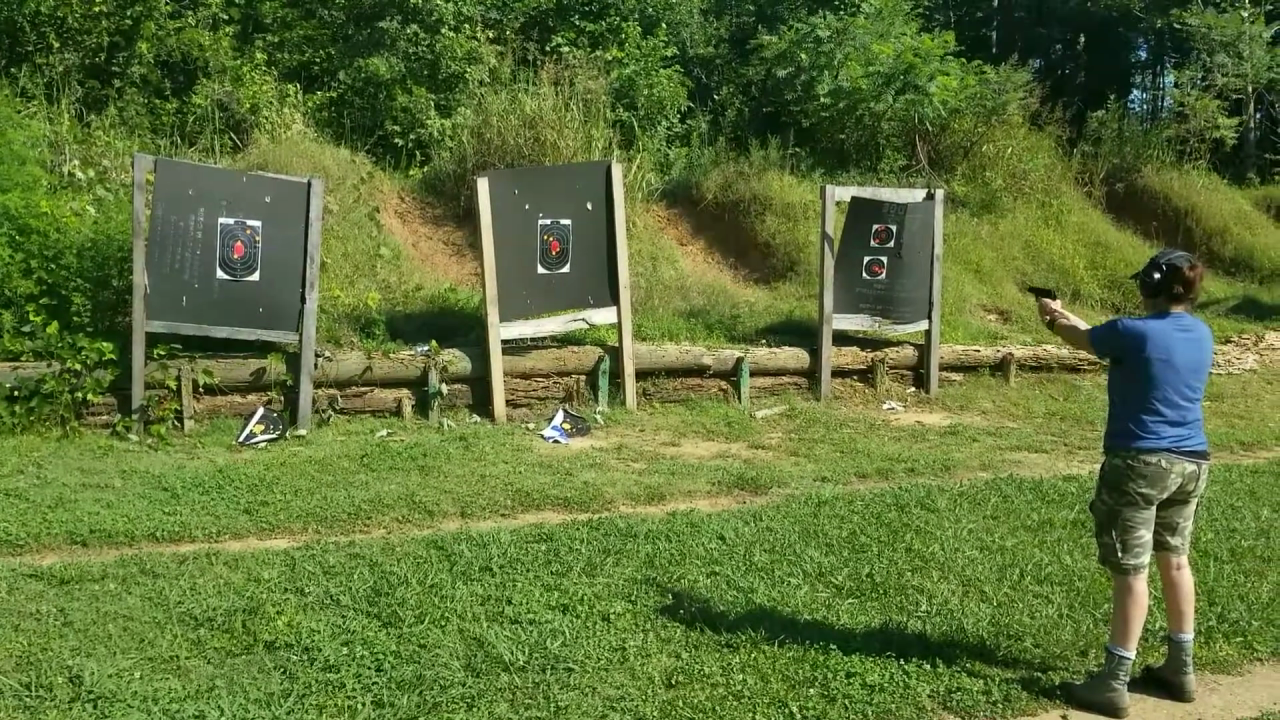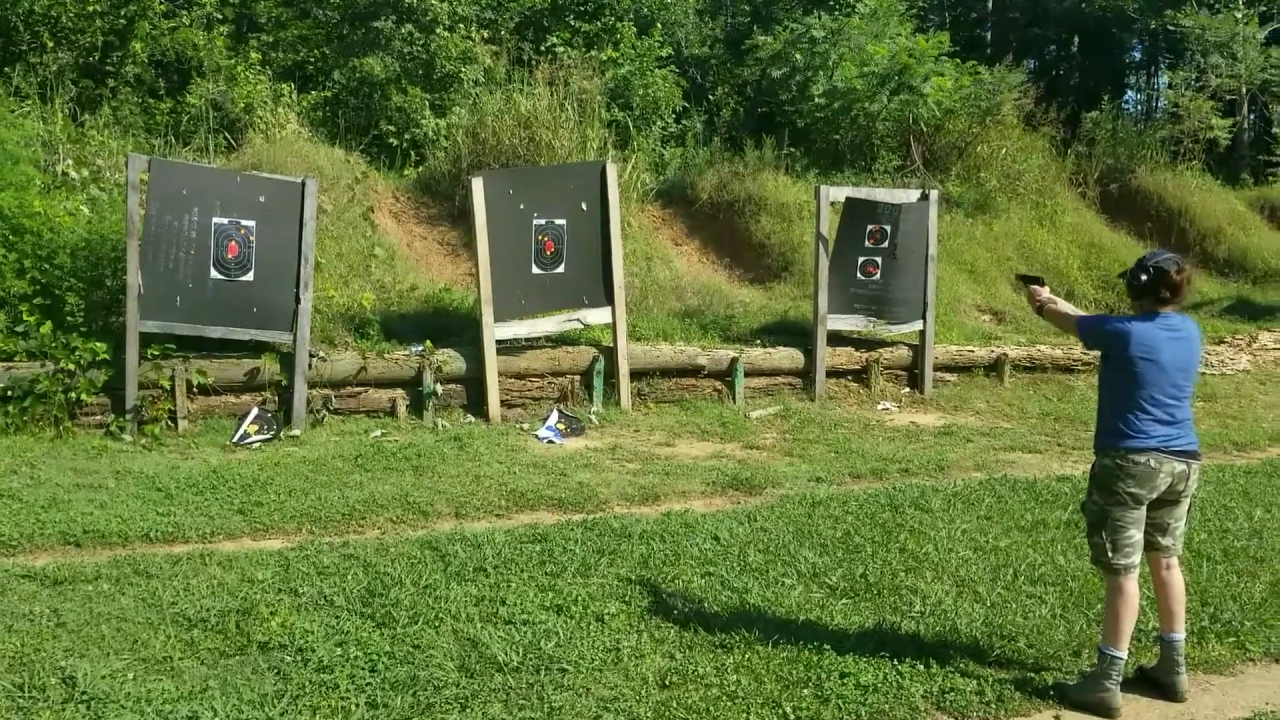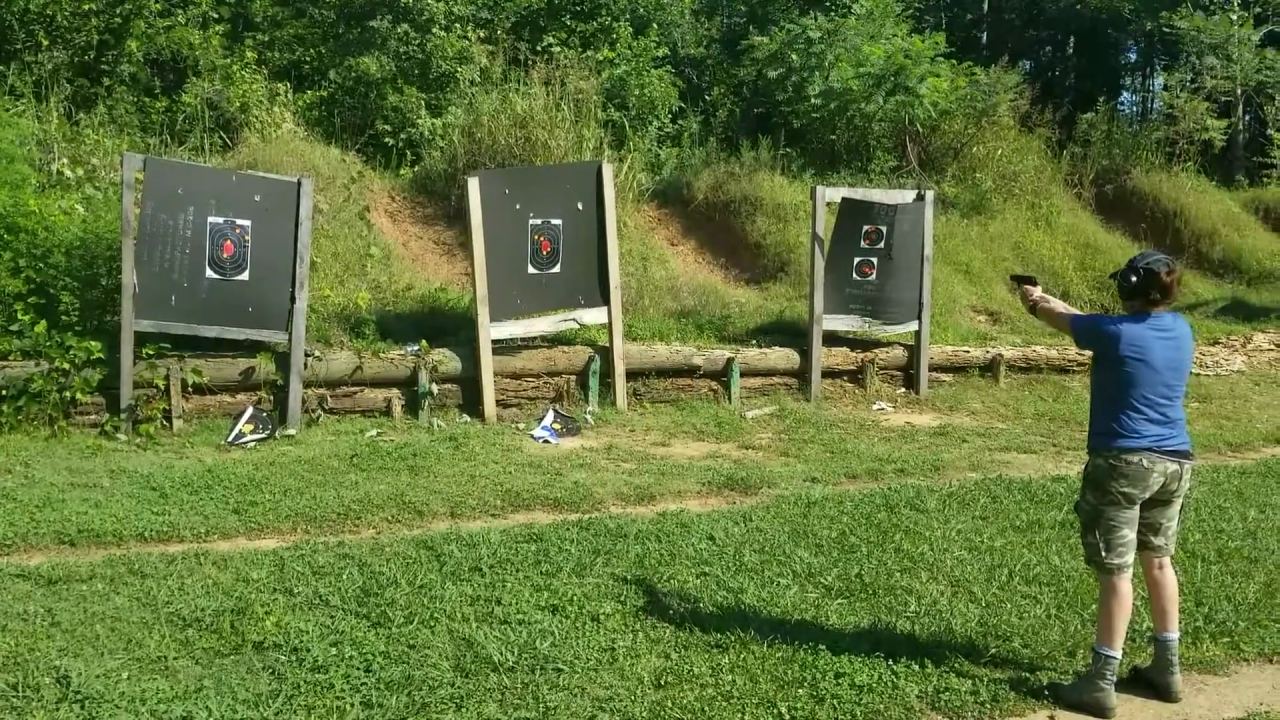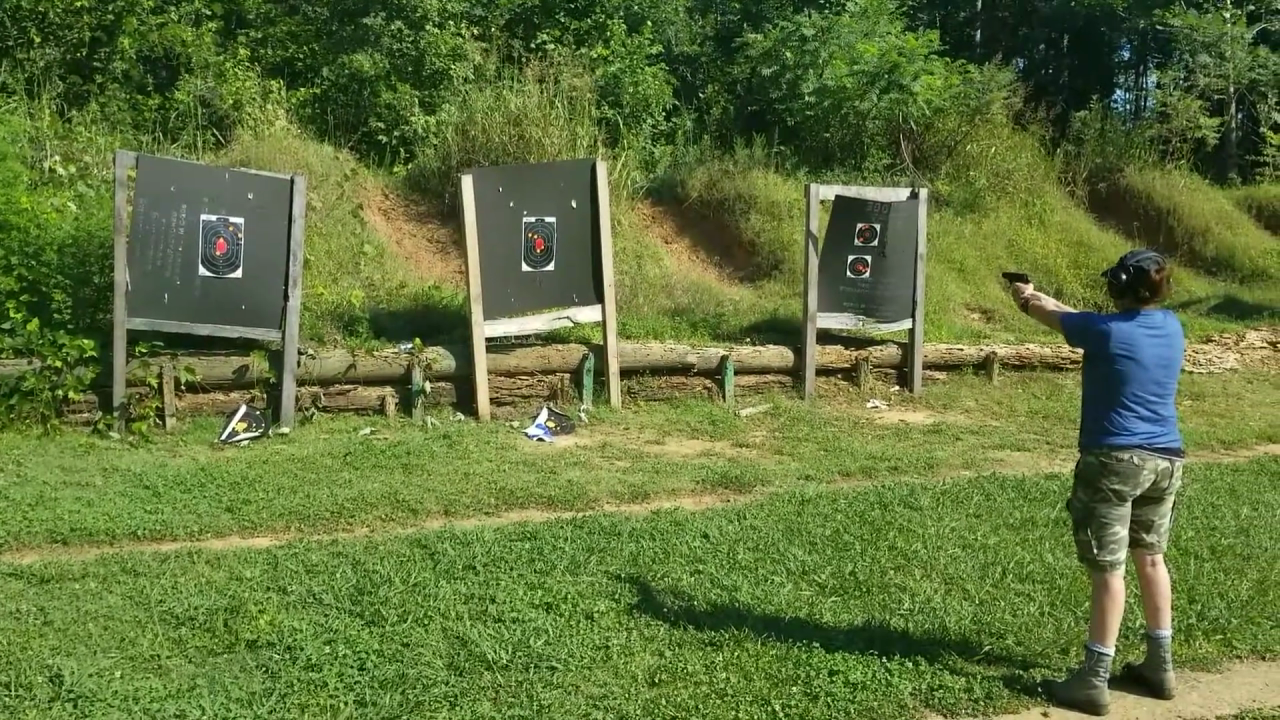
dt=0.4s
person 1, frame 1
left shoulder: (1133, 332)
right shoulder: (1202, 335)
left elbow: (1083, 339)
left wrist: (1054, 318)
right wrist: (1067, 315)
left hip: (1140, 464)
right hip: (1191, 462)
left knee: (1131, 572)
right knee: (1175, 561)
right ankle: (1180, 669)
person 1, frame 2
left shoulder: (1123, 332)
right shoulder: (1189, 331)
left elbow: (1070, 322)
left wrist: (1041, 302)
right wrist: (1055, 299)
left hip: (1130, 464)
right hip: (1182, 462)
left knee: (1123, 571)
right knee: (1166, 561)
right ankle: (1173, 669)
person 1, frame 3
left shoulder: (1115, 333)
right shoulder: (1181, 329)
left elbow: (1063, 320)
left wrist: (1034, 300)
right wrist: (1048, 298)
left hip: (1123, 463)
right hip: (1175, 462)
left knee: (1116, 572)
right knee: (1159, 561)
right ankle: (1167, 668)
person 1, frame 4
left shoulder: (1106, 331)
right shoulder: (1172, 327)
left elbow: (1052, 317)
left wrist: (1026, 298)
right wrist: (1041, 296)
left hip: (1115, 461)
right hip: (1166, 460)
left knee: (1108, 569)
right knee: (1151, 558)
left ankle: (1094, 681)
right ankle: (1160, 666)
